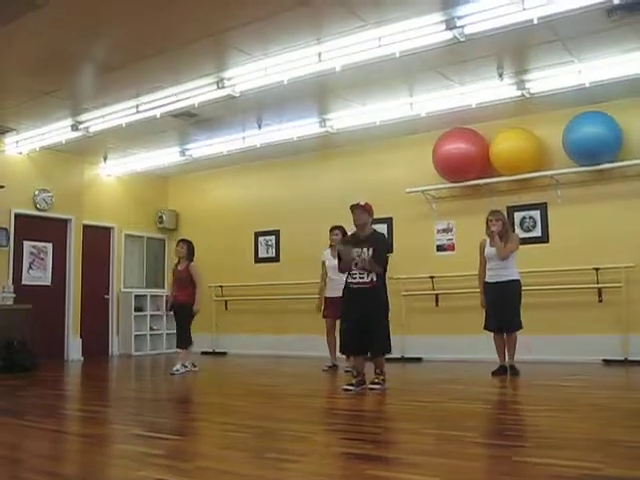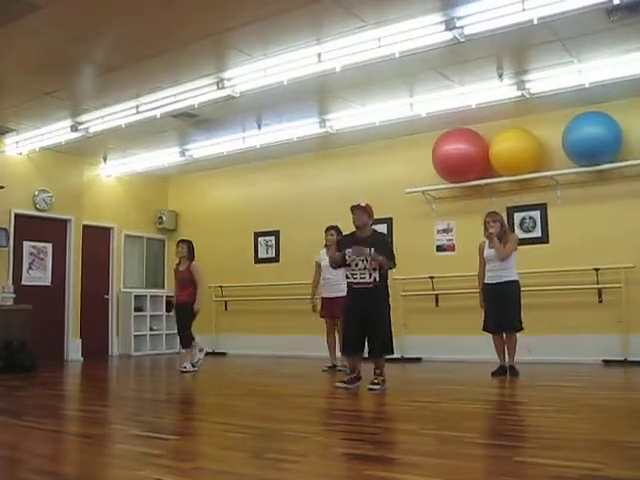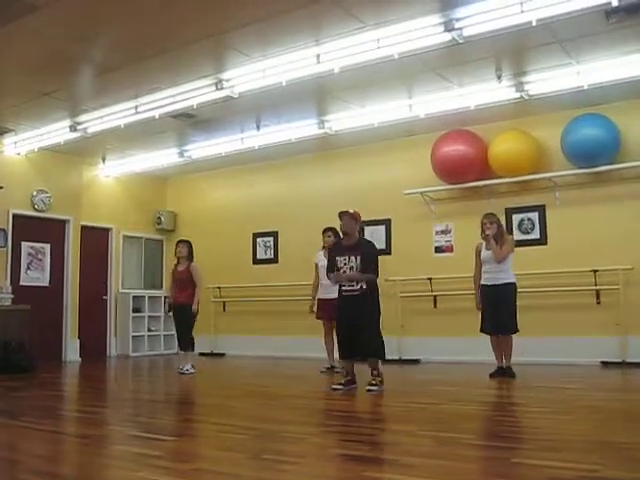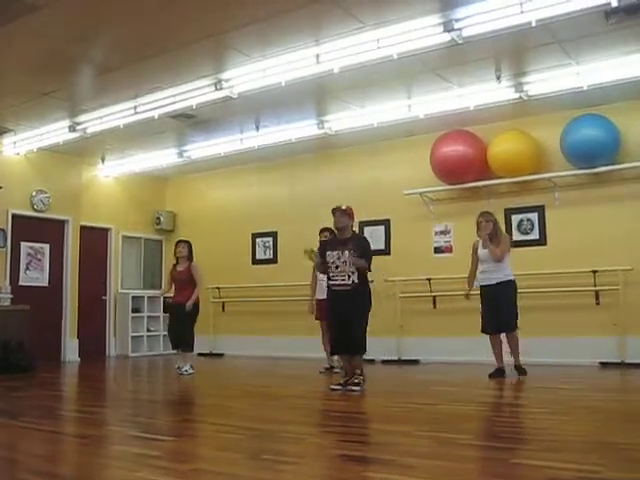
dt=0.3s
person 1, frame 1
left shoulder: (379, 239)
right shoulder: (348, 241)
left elbow: (376, 267)
right elbow: (343, 269)
left wrist: (353, 256)
right wrist: (345, 256)
left hip: (375, 297)
right hip: (352, 297)
left knee: (377, 339)
right knee: (354, 339)
left ankle: (379, 375)
right ankle: (359, 376)
person 1, frame 2
left shoulder: (380, 239)
right shoulder: (345, 241)
left elbow: (390, 264)
right elbow: (336, 264)
left wrist: (369, 254)
right wrist: (334, 256)
left hip: (376, 297)
right hip: (354, 297)
left knee: (378, 338)
right knee: (351, 338)
left ankle: (379, 375)
right ankle: (354, 374)
person 1, frame 3
left shoulder: (367, 247)
right shoulder: (335, 248)
left elbow: (372, 275)
right elbow: (331, 273)
left wrist: (347, 277)
right wrist: (334, 277)
left hip: (366, 302)
right hip: (345, 302)
left knee: (369, 341)
right knee: (344, 341)
left ankle: (376, 376)
right ankle: (350, 377)
person 1, frame 4
left shoulder: (360, 241)
right shoulder: (326, 244)
left elbow: (366, 268)
right elbow: (321, 269)
left wrist: (353, 258)
right wrist: (318, 261)
left hip: (357, 298)
right hip: (336, 298)
left knee: (355, 337)
right knee: (338, 339)
left ankle: (359, 375)
right ankle: (348, 375)
person 2, frame 1
left shoulder: (512, 238)
right shoulder: (484, 243)
left elbow: (504, 255)
right elbow: (482, 269)
left wrist: (496, 237)
right wrist: (482, 293)
left hip: (510, 284)
right hip: (491, 286)
left knee: (511, 326)
right knee: (495, 327)
left ankle: (511, 363)
right ankle: (502, 364)
person 2, frame 2
left shoulder: (511, 239)
right shoulder: (483, 245)
left elbow: (503, 255)
right elbow: (481, 270)
left wrist: (495, 238)
right wrist: (481, 294)
left hip: (509, 285)
right hip: (490, 287)
left knee: (510, 326)
right knee: (494, 328)
left ankle: (511, 364)
right ankle: (502, 364)
person 2, frame 3
left shoulder: (508, 240)
right shoulder: (480, 246)
left elbow: (500, 258)
right elbow: (477, 272)
left wrist: (492, 240)
right wrist: (477, 295)
left hip: (506, 287)
right hip: (488, 289)
left knee: (506, 328)
right knee: (492, 329)
left ankle: (508, 365)
right ankle: (500, 366)
person 2, frame 4
left shoulder: (503, 239)
right shoulder: (476, 245)
left elbow: (497, 257)
right elbow: (473, 269)
left wrist: (488, 241)
right wrist: (469, 288)
left hip: (505, 285)
right hip: (486, 288)
left knee: (509, 326)
right knee: (491, 329)
left ankle: (517, 363)
right ankle: (500, 366)
person 3, frame 1
right shoulder: (326, 254)
right elbow: (323, 278)
right wrist: (320, 298)
right hip: (330, 296)
right knee: (330, 329)
left ankle: (349, 361)
right ankle: (333, 361)
person 3, frame 2
right shoulder: (321, 254)
right elbow: (317, 277)
right wrist: (312, 297)
left hip: (341, 295)
right hip: (326, 296)
left knee: (341, 329)
right knee: (329, 329)
left ankle: (344, 361)
right ankle: (333, 361)
person 3, frame 3
right shoulder: (319, 256)
right elbow: (316, 279)
right wrist: (313, 299)
left hip: (338, 297)
right hip: (323, 298)
right knee: (327, 331)
right ankle: (331, 363)
person 3, frame 4
right shoulder: (316, 256)
right elbow: (314, 280)
right wrist: (311, 299)
right hip: (320, 298)
right knee: (325, 331)
right ankle: (330, 363)
person 4, frame 1
left shoulder: (191, 266)
right shoulder: (175, 267)
left elbow: (198, 285)
left wrist: (196, 303)
right wrist: (169, 303)
left hip: (188, 303)
right hip: (178, 303)
left knee: (182, 331)
right knee: (184, 332)
left ankle: (180, 363)
right ankle: (188, 362)
person 4, frame 2
left shoulder: (193, 265)
right shoulder: (177, 268)
left elbow: (200, 285)
left wrist: (197, 303)
right wrist: (174, 304)
left hip: (190, 303)
right hip: (180, 303)
left knee: (184, 330)
right knee: (183, 332)
left ankle: (197, 351)
right ankle: (190, 361)
person 4, frame 3
left shoulder: (192, 266)
right shoulder: (175, 268)
left elbow: (198, 286)
right elbow: (172, 287)
left wrist: (195, 303)
right wrist: (169, 303)
left hip: (189, 304)
right hip: (177, 304)
left knee: (186, 333)
right knee: (180, 333)
left ankle: (189, 364)
right ankle: (185, 363)
person 4, frame 4
left shoulder: (192, 266)
right shoulder: (173, 268)
left elbow: (198, 285)
right elbow: (169, 286)
left wrist: (192, 301)
left hip: (189, 304)
right hip: (176, 304)
left knee: (187, 333)
right knee: (173, 332)
left ankle: (188, 365)
right ankle: (182, 361)
